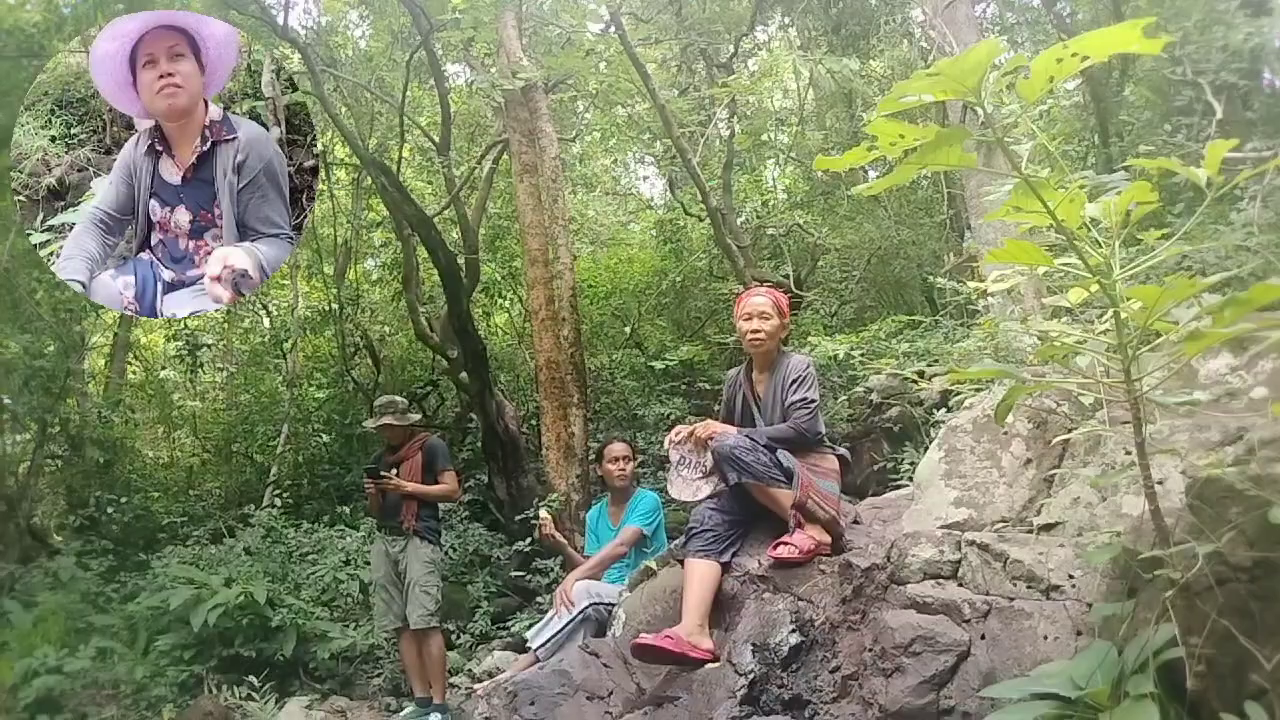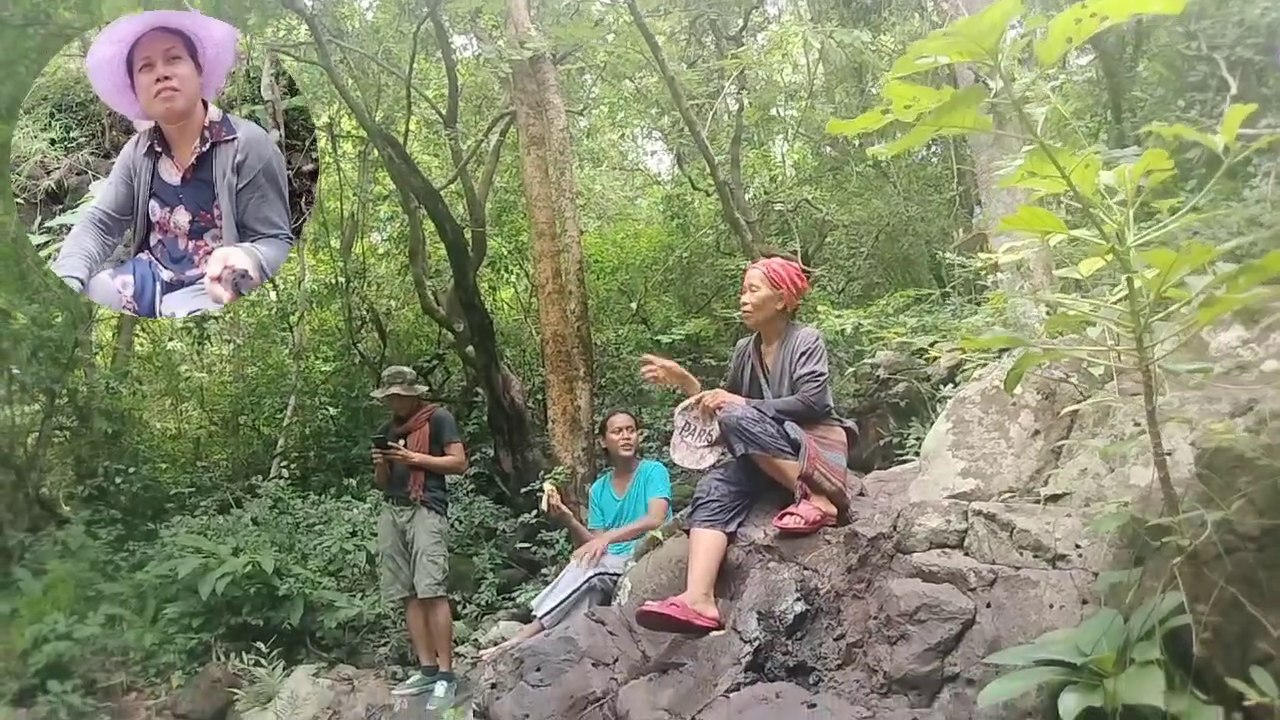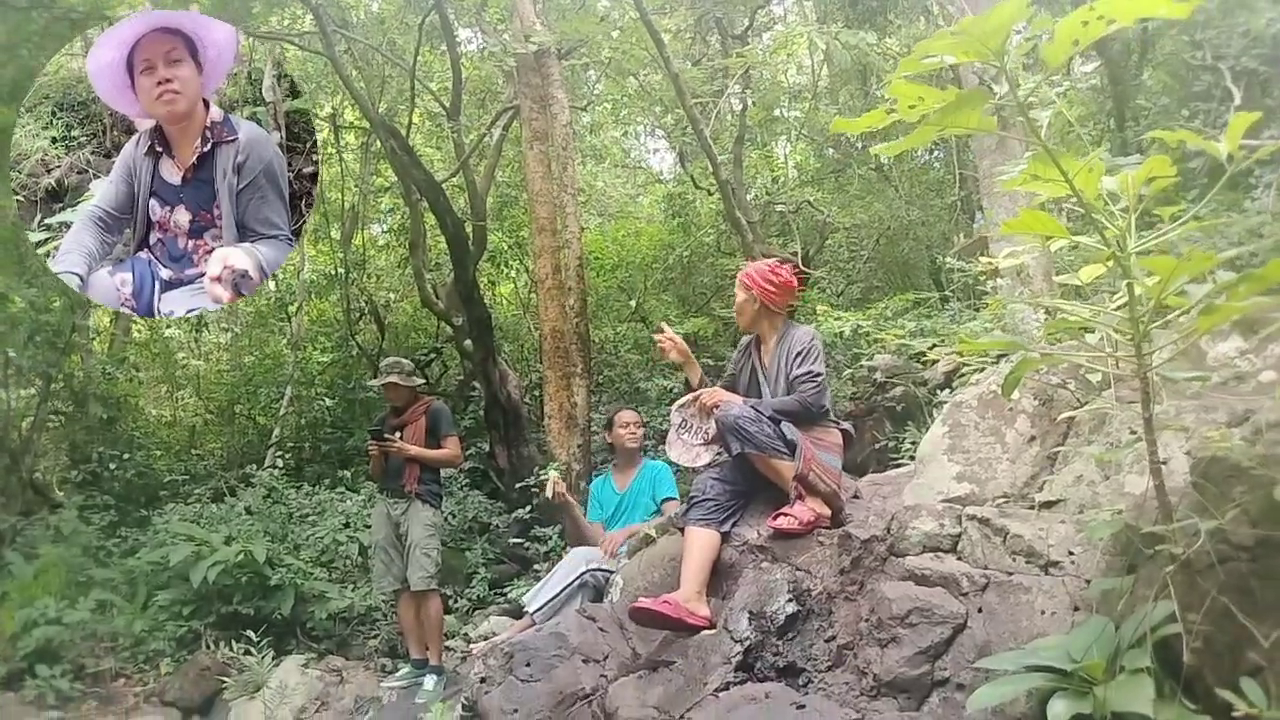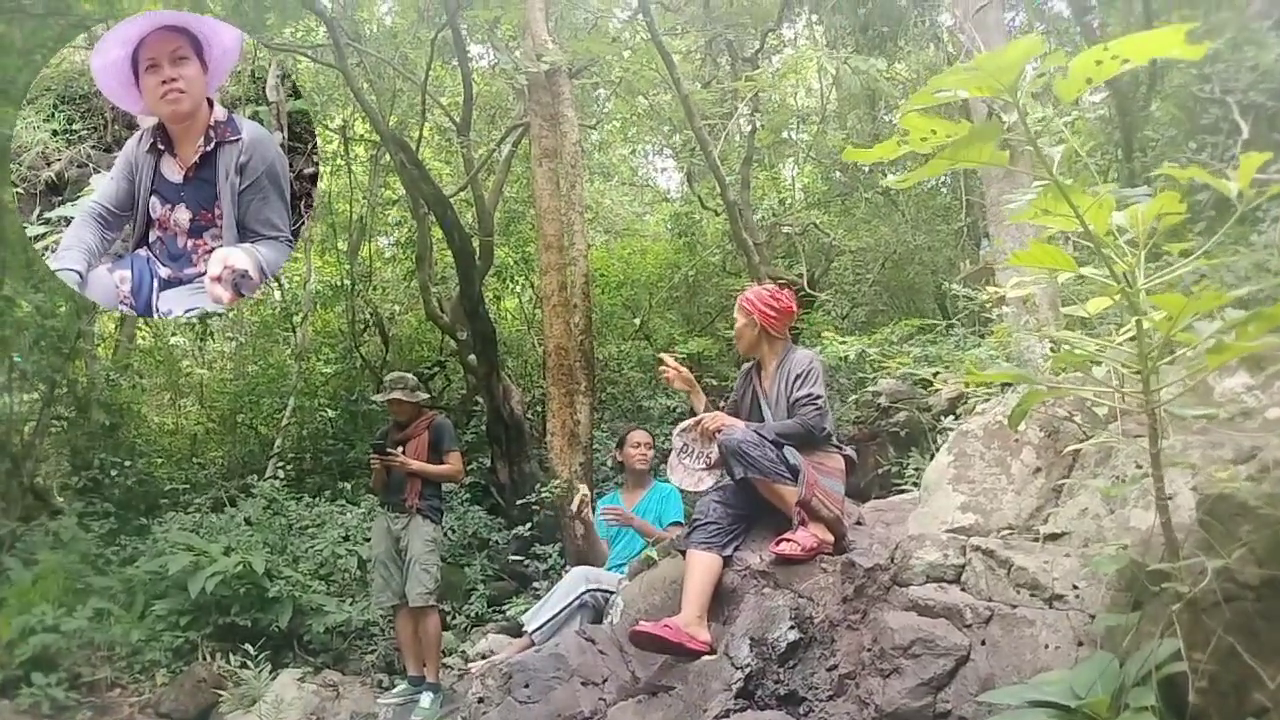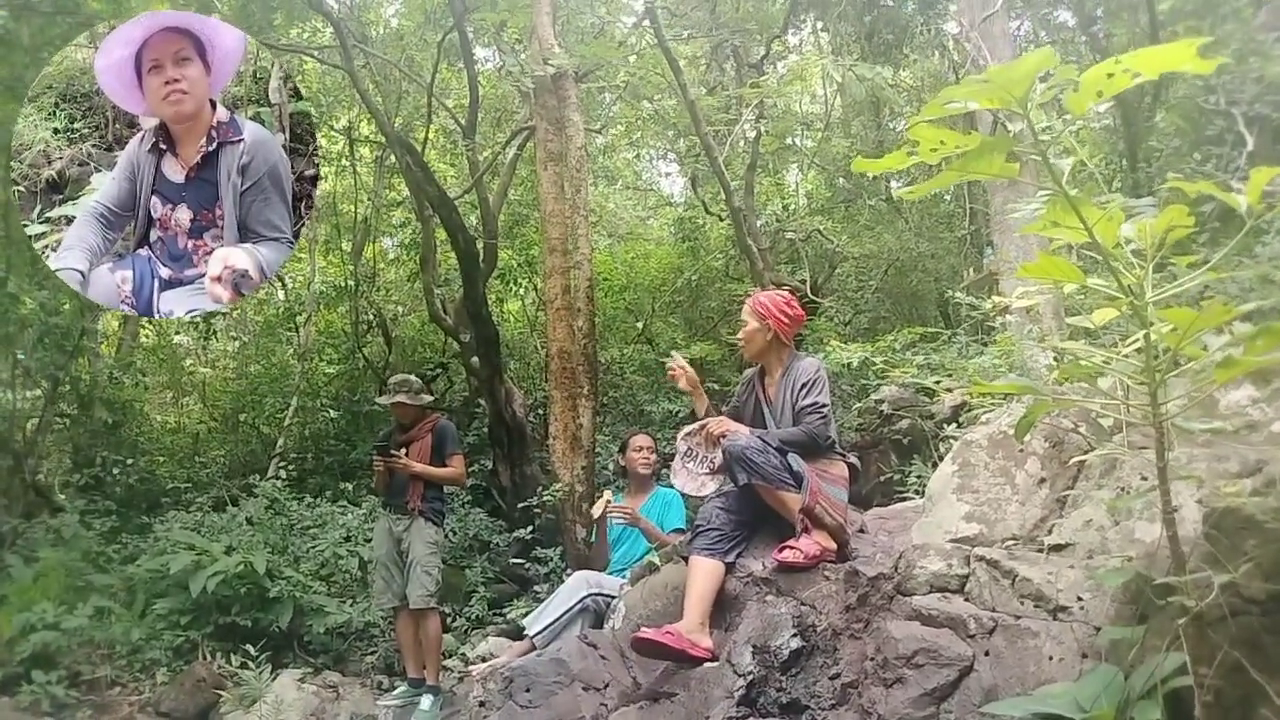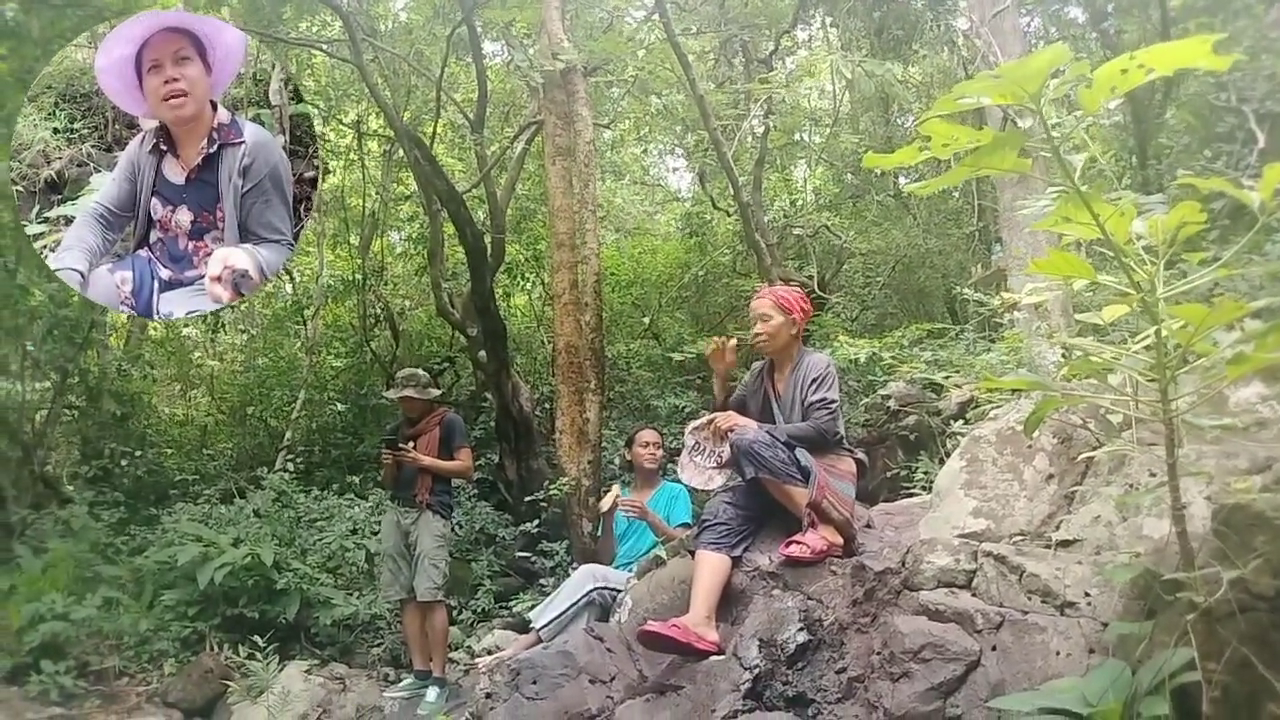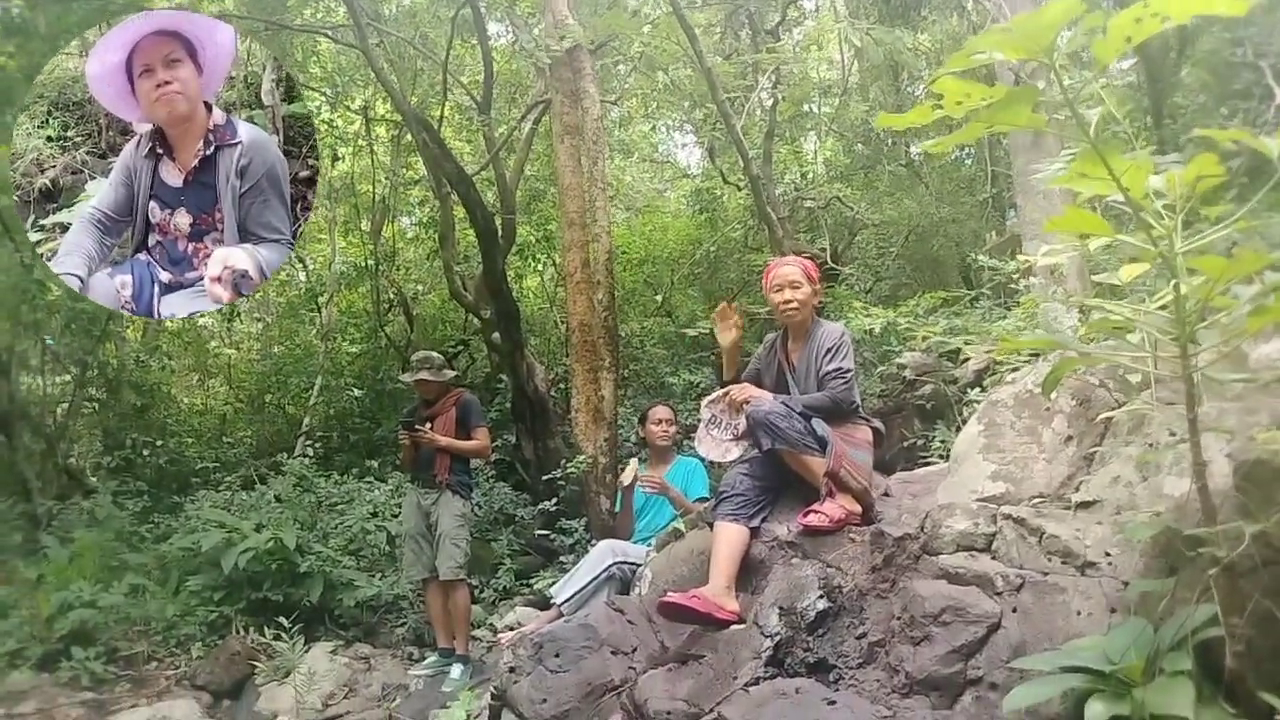
dt=0.5s
person 1, frame 1
left shoulder: (798, 367)
right shoulder: (735, 380)
left elbow: (803, 430)
right elbow: (723, 433)
left wrist: (734, 433)
right wrist: (695, 432)
left hip: (807, 475)
right hip: (760, 485)
left knee: (730, 447)
right knee: (706, 518)
left ankle: (811, 528)
right ankle: (693, 633)
person 1, frame 2
left shoulder: (806, 340)
right shoulder: (745, 350)
left elbow: (812, 402)
right elbow: (725, 405)
left wrist: (742, 404)
right wrist: (685, 382)
left hip: (814, 446)
right hip: (766, 457)
left knee: (739, 418)
right knee: (714, 487)
left ankle: (817, 499)
right ankle: (699, 600)
person 1, frame 3
left shoulder: (803, 339)
right shoulder: (746, 349)
left elbow: (809, 402)
right elbow: (718, 400)
left wrist: (740, 402)
right wrist: (687, 362)
left hip: (810, 447)
right hip: (763, 456)
left knee: (734, 417)
right knee: (709, 486)
left ankle: (811, 500)
right ankle: (691, 599)
person 1, frame 4
left shoulder: (803, 362)
right shoulder: (748, 375)
left elbow: (811, 425)
right elbow: (722, 426)
left wrist: (743, 427)
right wrist: (693, 391)
left hip: (814, 471)
right hip: (765, 481)
left knee: (738, 441)
right knee: (712, 509)
left ankle: (814, 526)
right ankle: (692, 623)
person 1, frame 5
left shoulder: (808, 370)
right shoulder: (751, 380)
left elbow: (815, 433)
right elbow: (722, 429)
left wrist: (747, 433)
right wrist: (696, 393)
left hip: (816, 479)
right hip: (767, 487)
left knee: (741, 447)
right knee: (714, 516)
left ankle: (816, 533)
right ankle: (693, 630)
person 1, frame 6
left shoulder: (818, 366)
right shoulder: (758, 373)
left elbow: (824, 429)
right elbow: (725, 417)
left wrist: (756, 428)
right wrist: (720, 376)
left hip: (823, 473)
right hip: (773, 482)
left knee: (748, 441)
right knee: (721, 510)
left ankle: (824, 527)
right ankle: (700, 622)
person 1, frame 7
left shoulder: (833, 336)
right shoulder: (771, 345)
left elbow: (840, 398)
right elbow: (740, 392)
left wrist: (771, 399)
right wrist: (729, 352)
left hip: (840, 442)
right hip: (790, 451)
left knee: (764, 412)
right knee: (737, 482)
left ankle: (842, 497)
right ankle: (720, 593)
person 2, frame 1
left shoulder: (431, 447)
right shoulder: (379, 459)
left elbow: (452, 491)
left wrist: (406, 487)
right wrist: (373, 495)
left hip: (418, 540)
right hip: (385, 542)
left knee: (425, 622)
right knee: (401, 624)
person 2, frame 2
left shoulder: (438, 418)
right shoulder: (386, 430)
left elbow: (459, 462)
left wrist: (413, 457)
right wrist: (381, 465)
left hip: (425, 510)
right hip: (392, 512)
left knee: (431, 591)
right knee: (407, 593)
left ankle: (446, 675)
right ankle: (427, 670)
person 2, frame 3
left shoulder: (435, 411)
right shoulder: (383, 421)
left elbow: (455, 456)
left wrist: (409, 450)
right wrist: (376, 457)
left hip: (420, 503)
right hip: (386, 504)
left knee: (424, 584)
right knee: (400, 586)
left ankle: (436, 668)
right ankle: (417, 663)
person 2, frame 4
left shoulder: (438, 426)
right shoulder: (385, 434)
left elbow: (456, 472)
left wrist: (411, 464)
right wrist: (378, 470)
left hip: (421, 518)
right hip: (386, 518)
left knee: (423, 600)
right knee: (399, 602)
left ankle: (432, 686)
right ankle: (414, 680)
person 2, frame 5
left shoulder: (441, 429)
right shoulder: (388, 437)
left elbow: (459, 475)
left wrist: (414, 467)
right wrist: (380, 473)
left hip: (423, 519)
right hip: (388, 519)
left knee: (423, 602)
right knee: (399, 603)
left ankle: (432, 688)
right ankle: (413, 681)
person 2, frame 6
left shoulder: (449, 422)
right shoulder: (396, 430)
left elbow: (466, 468)
left wrist: (423, 460)
right wrist: (389, 466)
left hip: (430, 513)
right hip: (396, 513)
left knee: (430, 595)
right knee: (406, 596)
left ankle: (438, 680)
right ankle: (420, 673)
person 2, frame 7
left shoulder: (465, 403)
right shoulder: (412, 413)
left elbow: (484, 448)
left wrist: (440, 441)
right wrist: (407, 448)
left hip: (451, 493)
right hip: (417, 494)
left knee: (453, 574)
right knee: (428, 575)
left ankle: (462, 658)
right ankle: (444, 651)
person 3, frame 1
left shoulder: (249, 144)
right shoulder: (139, 150)
left elbow: (278, 242)
right elbow: (100, 224)
left wrist: (247, 259)
right wrist: (66, 284)
left hip: (214, 291)
right hip: (149, 279)
person 3, frame 2
left shoulder: (248, 144)
right shoulder: (138, 151)
left elbow: (277, 242)
right elbow: (100, 224)
left wrist: (247, 261)
right wrist: (65, 282)
left hip: (212, 291)
right hip: (149, 279)
person 3, frame 3
left shoulder: (249, 144)
right shoulder: (139, 150)
left elbow: (277, 243)
right elbow: (98, 222)
left wrist: (247, 262)
right wrist: (63, 278)
left hip: (211, 289)
right hip: (146, 277)
person 3, frame 4
left shoulder: (252, 145)
right shoulder: (140, 147)
left elbow: (277, 244)
right elbow: (98, 218)
left wrist: (248, 261)
right wrist: (63, 276)
left hip: (211, 289)
right hip: (146, 276)
person 3, frame 5
left shoulder: (254, 146)
right shoulder: (142, 148)
left elbow: (277, 245)
right elbow: (100, 218)
left wrist: (248, 262)
right wrist: (64, 274)
left hip: (212, 288)
right hip: (147, 275)
person 3, frame 6
left shoulder: (255, 148)
right shoulder: (143, 149)
left elbow: (278, 248)
right elbow: (100, 218)
left wrist: (249, 262)
right wrist: (64, 275)
left hip: (212, 291)
right hip: (146, 276)
person 3, frame 7
left shoulder: (251, 148)
right shoulder: (139, 152)
left elbow: (278, 247)
right elbow: (98, 223)
left wrist: (248, 262)
right wrist: (64, 279)
left hip: (212, 291)
right hip: (147, 279)
person 4, frame 1
left shoulder: (647, 501)
right shoulder: (595, 515)
left elbow: (621, 547)
right elbow: (595, 573)
left wrist: (573, 577)
right wrist: (564, 548)
right hip: (606, 598)
left knee: (582, 591)
right knee: (582, 607)
left ankle: (519, 668)
person 4, frame 2
left shoulder: (654, 472)
right shoulder: (598, 489)
left elbow: (655, 520)
right elbow: (600, 547)
left wrist: (606, 537)
right wrist: (569, 521)
right hip: (612, 569)
left knee: (587, 566)
left ankle: (527, 635)
person 4, frame 3
left shoulder: (658, 471)
right shoulder: (599, 486)
right elbow: (596, 541)
left wrist: (628, 531)
right wrist: (571, 510)
right hip: (607, 566)
left knee: (582, 557)
right knee: (581, 583)
left ankle: (518, 630)
person 4, frame 4
left shoulder: (667, 493)
right shoulder: (607, 503)
right elbow: (602, 560)
left wrist: (635, 523)
right hip: (608, 586)
left knee: (582, 576)
right knee: (582, 602)
left ankle: (517, 649)
person 4, frame 5
left shoulder: (669, 498)
right shoulder: (612, 504)
right elbow: (599, 565)
left wrist: (642, 523)
right wrist: (601, 526)
right hip: (608, 590)
left knee: (584, 580)
right knee: (584, 603)
left ankle: (518, 652)
person 4, frame 6
left shoulder: (675, 493)
right shoulder: (619, 498)
right elbow: (605, 559)
left wrist: (650, 517)
right wrist: (608, 520)
right hip: (614, 585)
left knee: (590, 574)
right knee: (590, 597)
left ankle: (525, 644)
person 4, frame 7
left shoulder: (691, 467)
right shoulder: (634, 475)
right elbow: (623, 535)
left wrist: (671, 493)
right wrist: (627, 496)
right hip: (632, 559)
left knee: (609, 549)
right knee: (610, 572)
left ankle: (547, 619)
